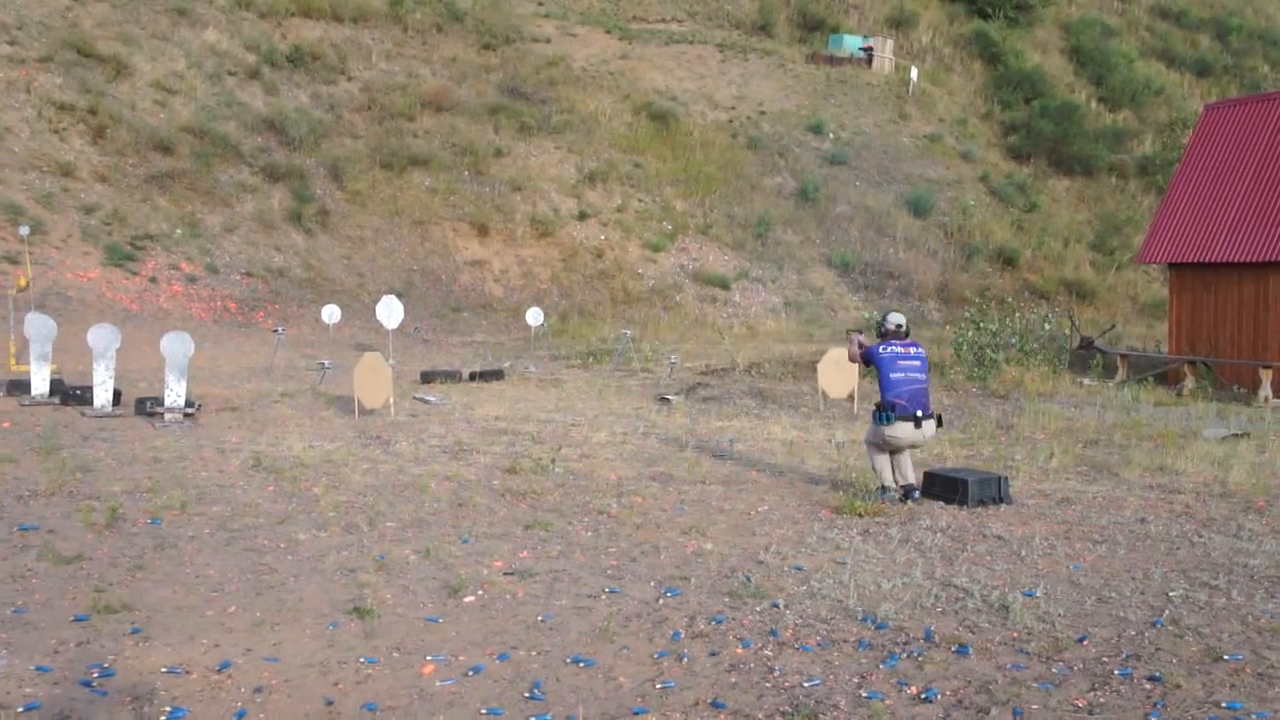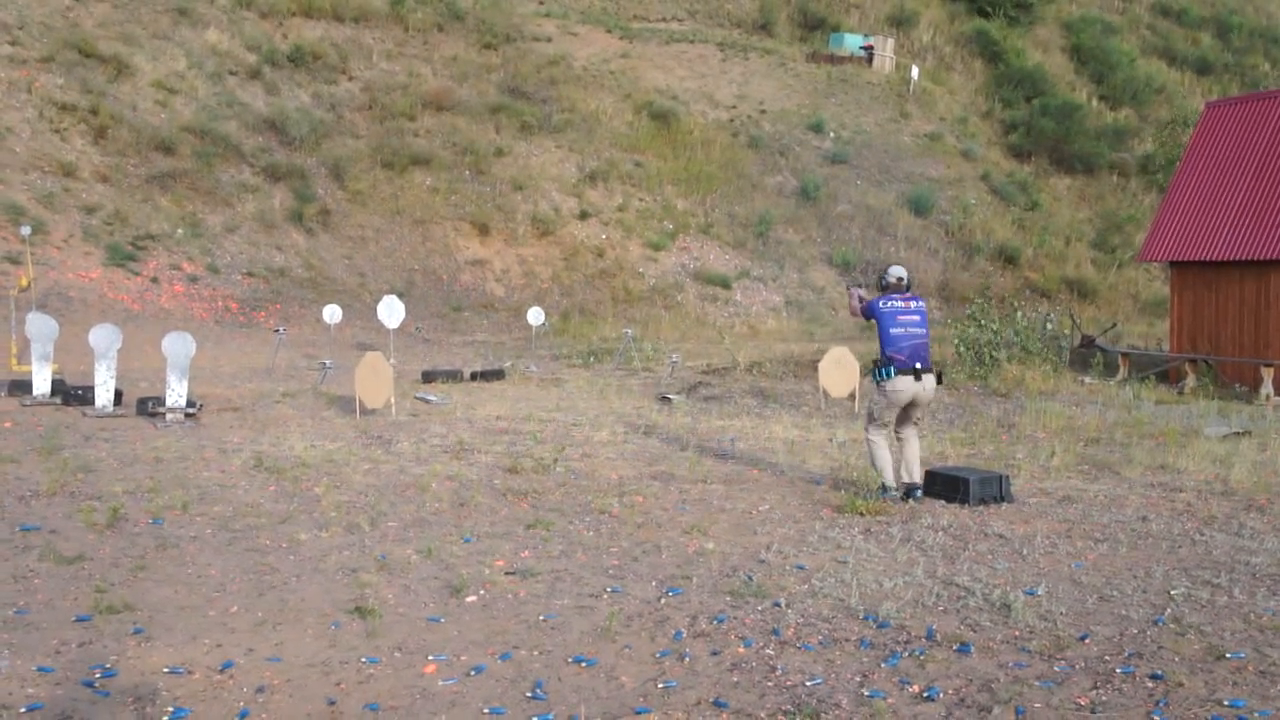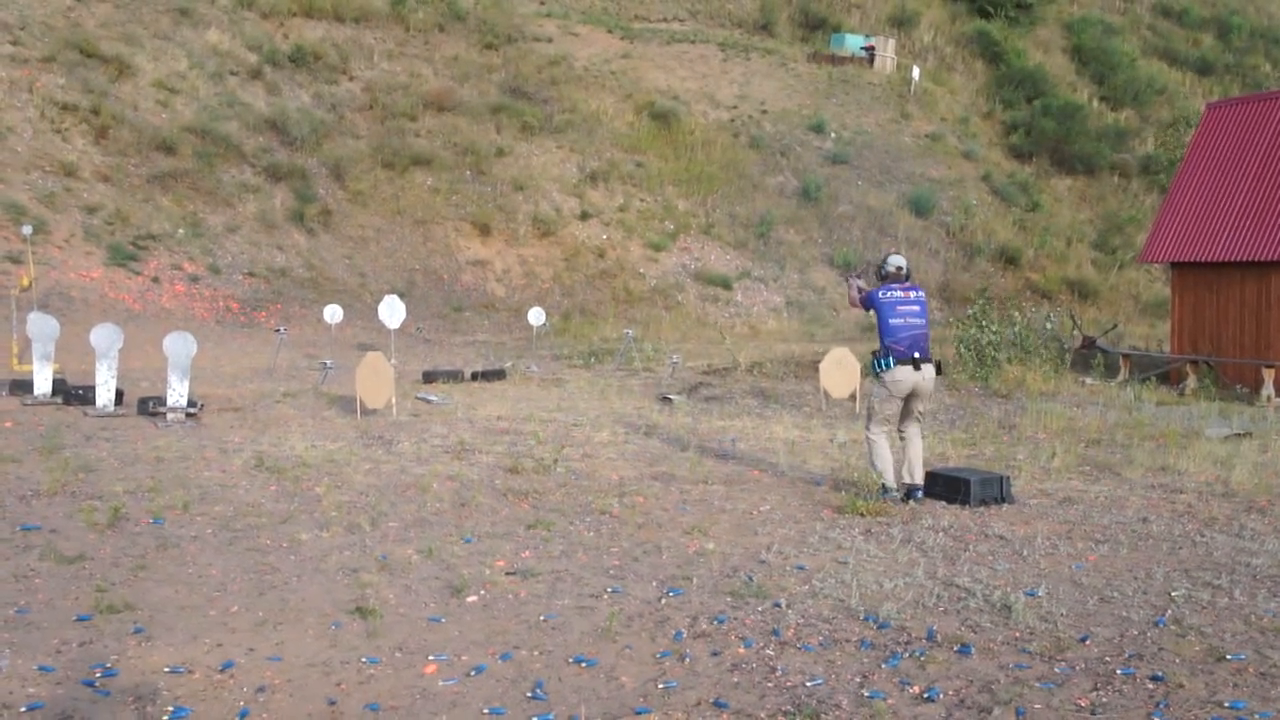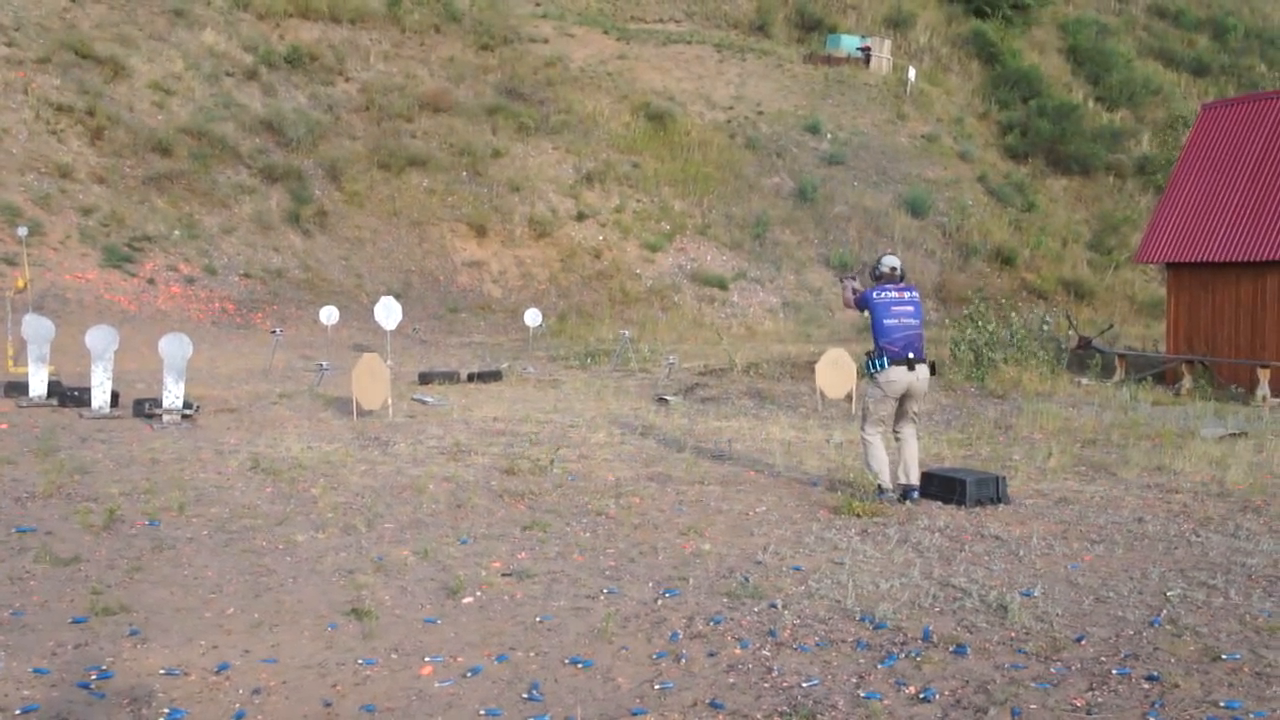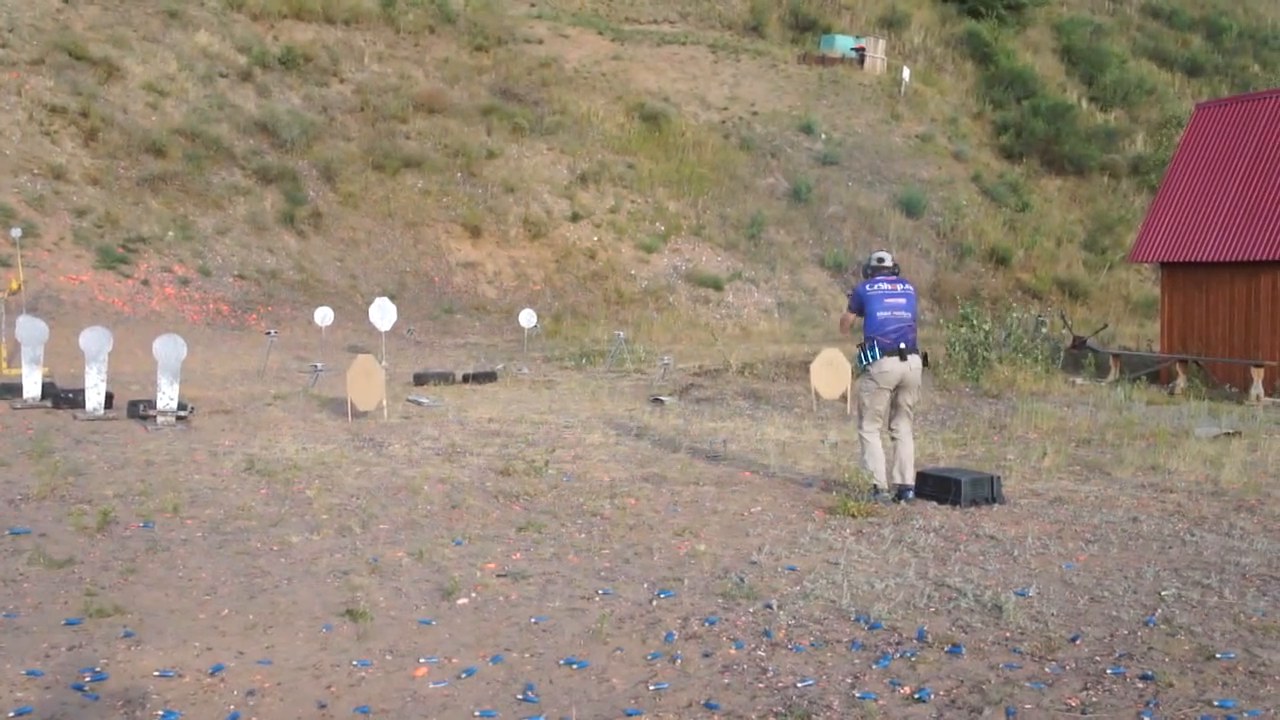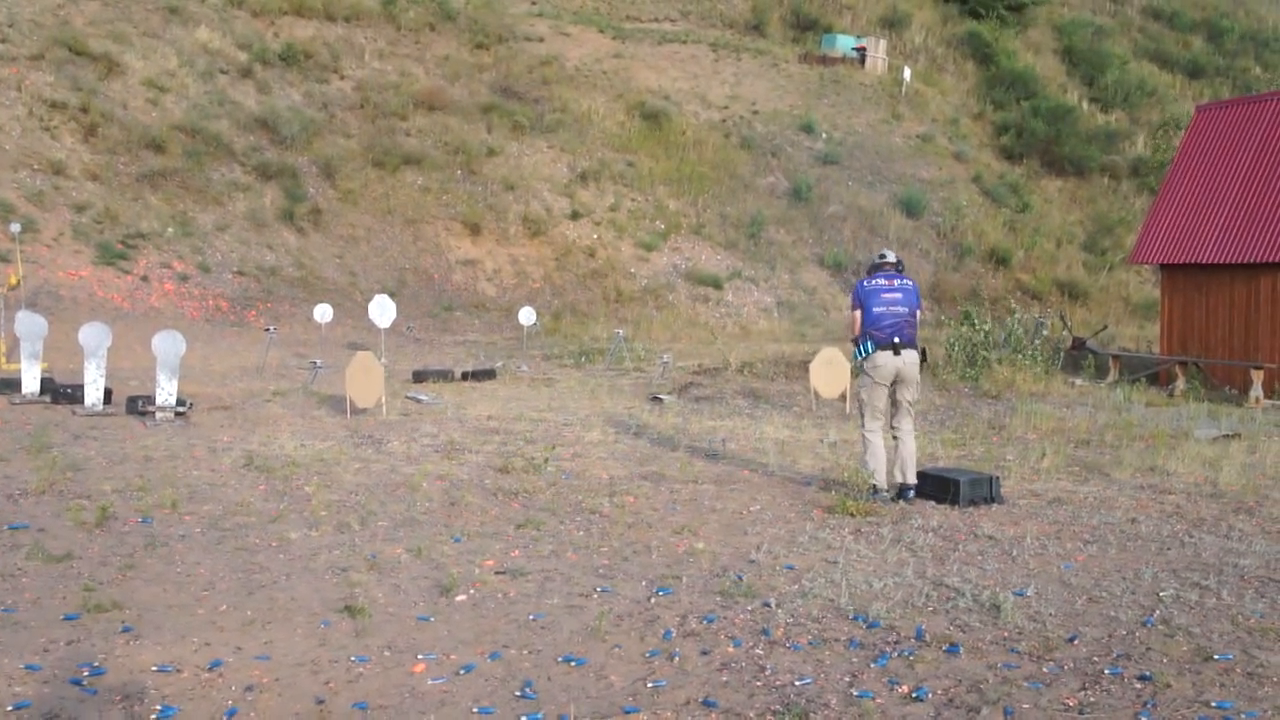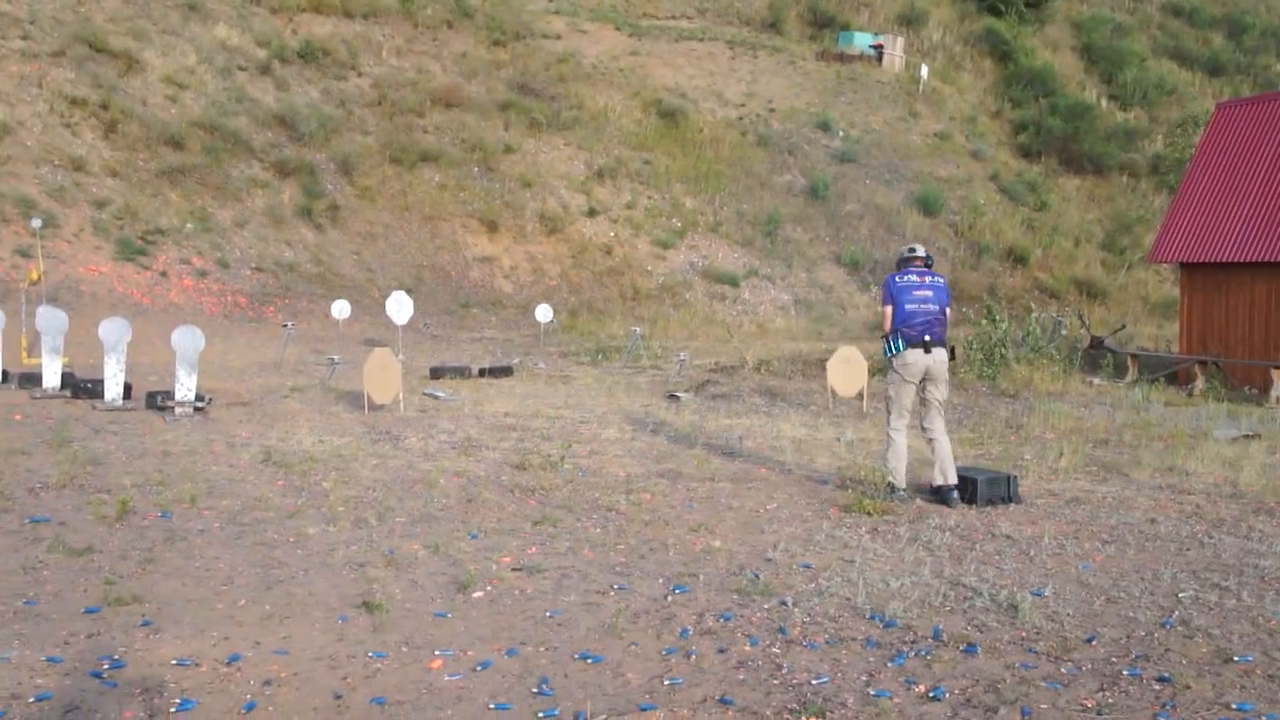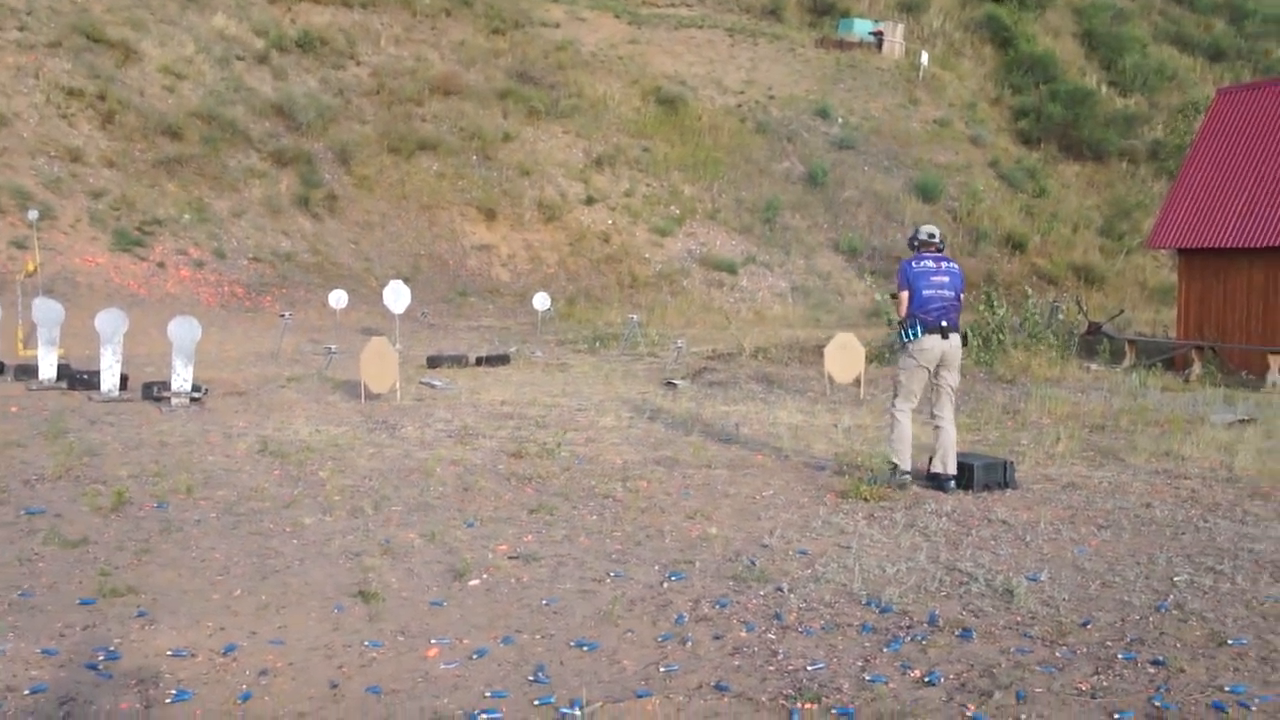
dt=0.3s
person 1, frame 1
left shoulder: (879, 350)
right shoulder: (920, 351)
left elbow: (854, 357)
left wrist: (853, 342)
left hip: (898, 428)
right hip: (927, 429)
left knee: (873, 441)
right knee: (897, 442)
left ankle: (888, 488)
right ankle: (909, 486)
person 1, frame 2
left shoulder: (879, 304)
right shoulder: (920, 303)
left elbow: (855, 311)
left wrist: (854, 296)
left hip: (896, 382)
right hip: (926, 382)
left knee: (876, 432)
right knee: (908, 430)
left ankle: (889, 486)
right ankle: (913, 484)
person 1, frame 3
left shoulder: (878, 295)
right shoulder: (920, 293)
left elbow: (855, 301)
left wrist: (853, 286)
left hip: (895, 372)
right hip: (925, 371)
left knee: (877, 431)
right knee: (912, 430)
left ankle: (889, 487)
right ankle: (914, 486)
person 1, frame 4
left shoulder: (872, 295)
right shoulder: (914, 294)
left elbow: (849, 303)
left wrist: (847, 287)
left hip: (889, 372)
right hip: (920, 371)
left knee: (872, 432)
right knee: (907, 430)
left ankle: (886, 488)
right ankle: (910, 486)
person 1, frame 5
left shoulder: (864, 290)
right shoulder: (909, 288)
left elbow: (844, 328)
left wrist: (854, 312)
left hip: (881, 364)
right hip: (912, 362)
left knee: (870, 429)
right knee: (902, 427)
left ankle: (881, 488)
right ankle: (905, 486)
person 1, frame 6
left shoulder: (862, 286)
right shoulder: (911, 285)
left elbow: (856, 330)
right elbow: (915, 324)
left hip: (878, 358)
right hip: (909, 357)
left knee: (872, 427)
right knee: (904, 425)
left ankle: (880, 488)
right ankle: (906, 485)
person 1, frame 7
left shoulder: (892, 281)
right shoulder: (941, 282)
left elbow: (887, 326)
right elbow: (945, 322)
left hip: (907, 356)
right hip: (938, 355)
left knee: (897, 424)
right knee: (936, 424)
left ankle: (898, 487)
right ankle: (947, 486)
person 1, frame 8
left shoulder: (908, 266)
right shoulder: (955, 268)
left elbow: (902, 311)
right elbow: (958, 305)
left hip: (921, 341)
right hip: (952, 341)
left knee: (902, 407)
right knee: (944, 412)
left ankle: (901, 469)
right ankle: (946, 474)
